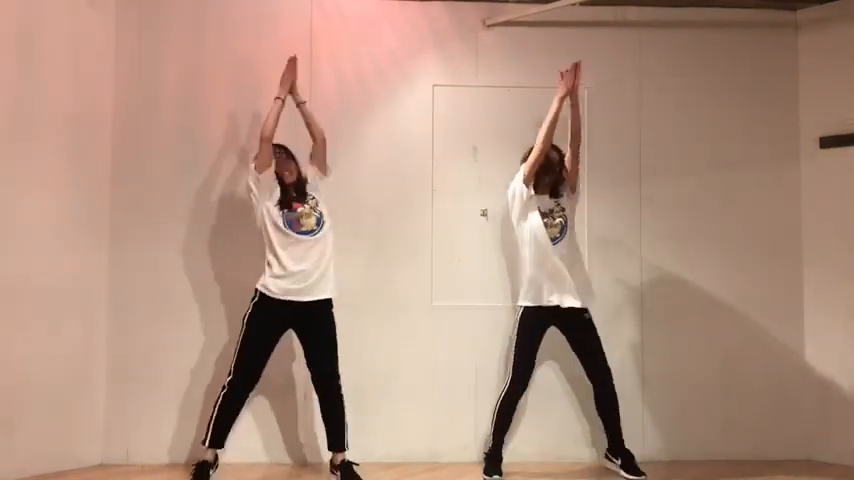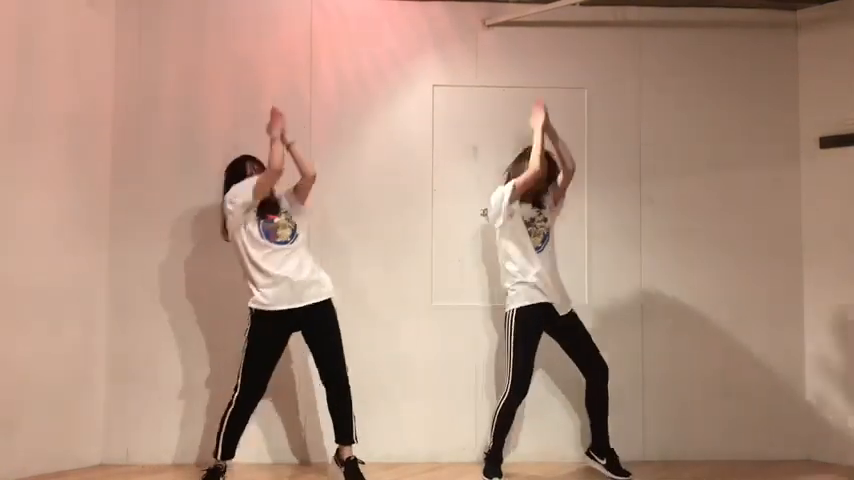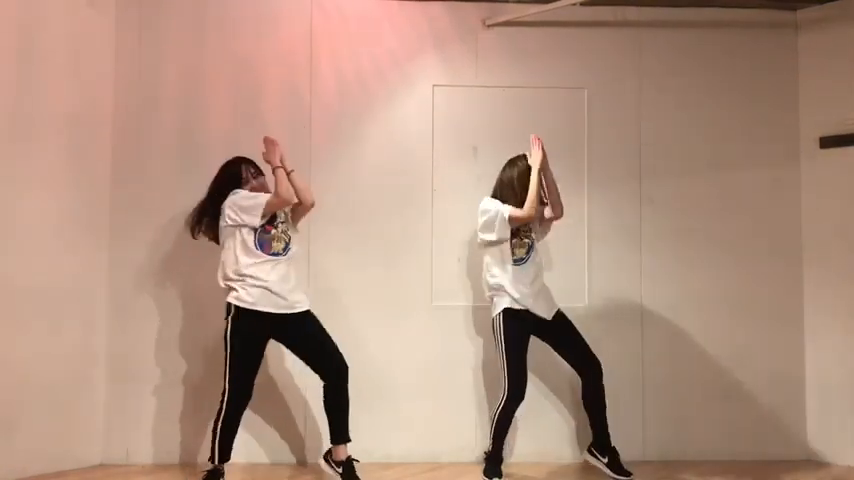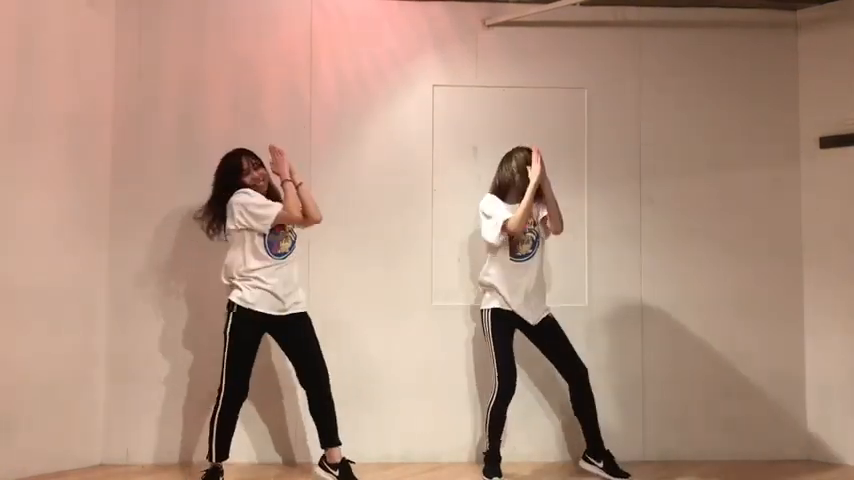
dt=0.2s
person 1, frame 1
left shoulder: (314, 187)
right shoulder: (265, 192)
left elbow: (320, 139)
right elbow: (265, 139)
left wrist: (298, 99)
right wrist: (281, 94)
left hip: (317, 300)
right hip: (273, 297)
left knee: (328, 382)
right knee: (241, 379)
person 1, frame 2
left shoulder: (285, 205)
right shoulder: (237, 199)
left elbow: (309, 175)
right elbow: (274, 168)
left wrist: (285, 139)
right wrist: (274, 133)
left hip: (315, 300)
right hip: (270, 307)
left knee: (336, 377)
right knee: (248, 390)
person 1, frame 3
left shoulder: (279, 215)
right shoulder: (234, 204)
left elbow: (307, 201)
right elbow: (285, 197)
left wrist: (282, 163)
right wrist: (276, 163)
left hip: (292, 307)
right hip: (248, 309)
left knee: (337, 370)
right knee: (237, 392)
person 1, frame 4
left shoulder: (275, 205)
right shoulder: (241, 202)
left elbow: (314, 216)
right elbow: (294, 214)
left wrist: (292, 175)
right wrist: (285, 177)
left hip: (290, 307)
right hip: (249, 307)
left knee: (317, 378)
right knee: (233, 389)
person 2, frame 1
left shoulder: (565, 197)
right shoulder: (520, 196)
left elbow: (574, 152)
right elbow: (538, 149)
left wrist: (574, 96)
right wrist: (559, 97)
left hip: (572, 300)
right hip: (535, 301)
left knee: (602, 376)
right knee: (518, 381)
person 2, frame 2
left shoulder: (545, 203)
right shoulder: (503, 201)
left elbow: (568, 169)
right elbow: (535, 170)
left wrist: (549, 128)
right wrist: (537, 127)
left hip: (555, 301)
right hip: (524, 302)
left knee: (598, 371)
right knee: (517, 387)
left ankle: (600, 449)
person 2, frame 3
left shoulder: (531, 221)
right shoulder: (490, 209)
left elbow: (556, 211)
right elbow: (529, 212)
left wrist: (543, 164)
right wrist: (534, 166)
left hip: (542, 304)
right hip: (510, 308)
left knee: (592, 368)
right knee: (515, 389)
left ankle: (601, 447)
person 2, frame 4
left shoulder: (536, 206)
right shoulder: (491, 203)
left elbow: (556, 227)
right elbow: (516, 227)
left wrist: (544, 180)
right wrist: (533, 180)
left hip: (534, 306)
right hip: (499, 305)
left knee: (577, 373)
right knee: (505, 385)
